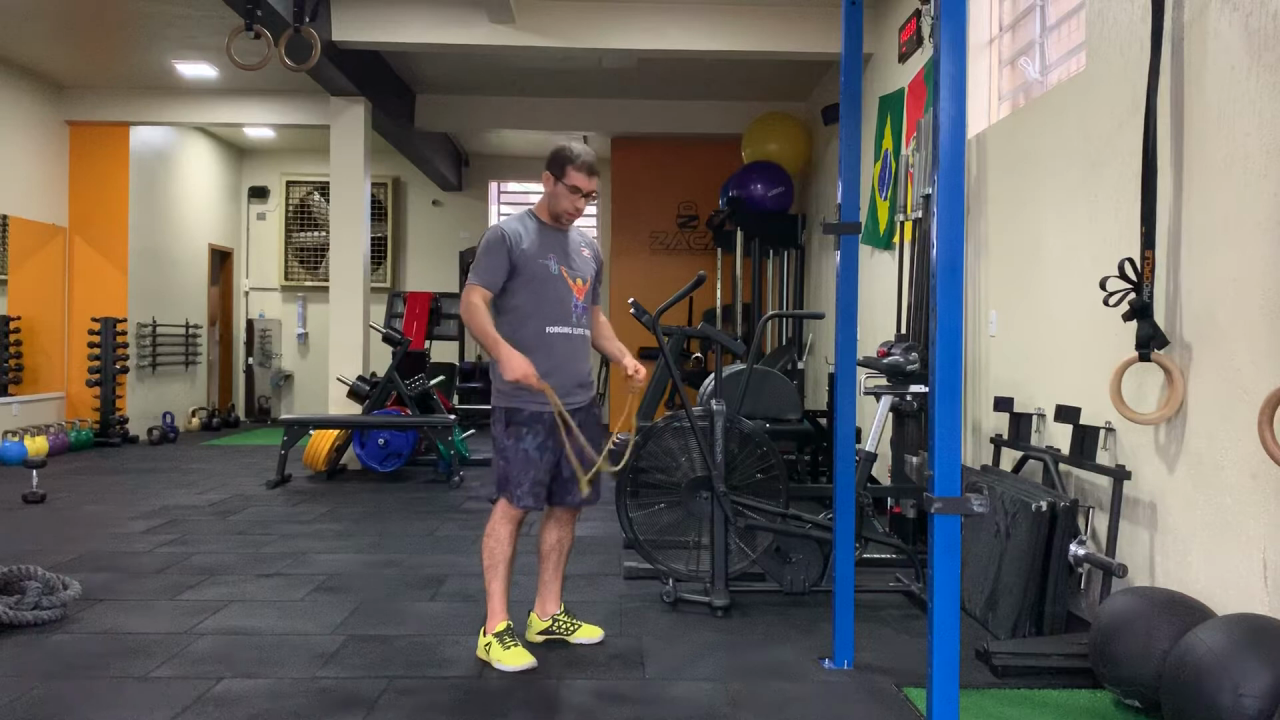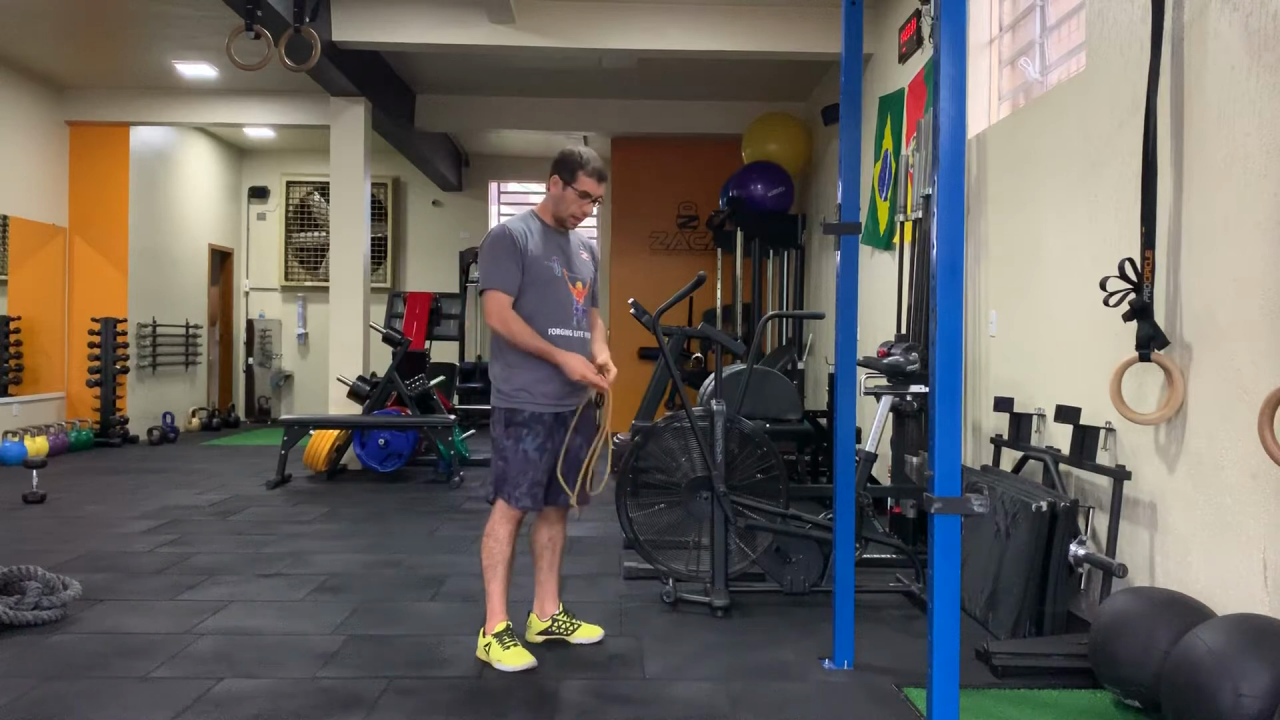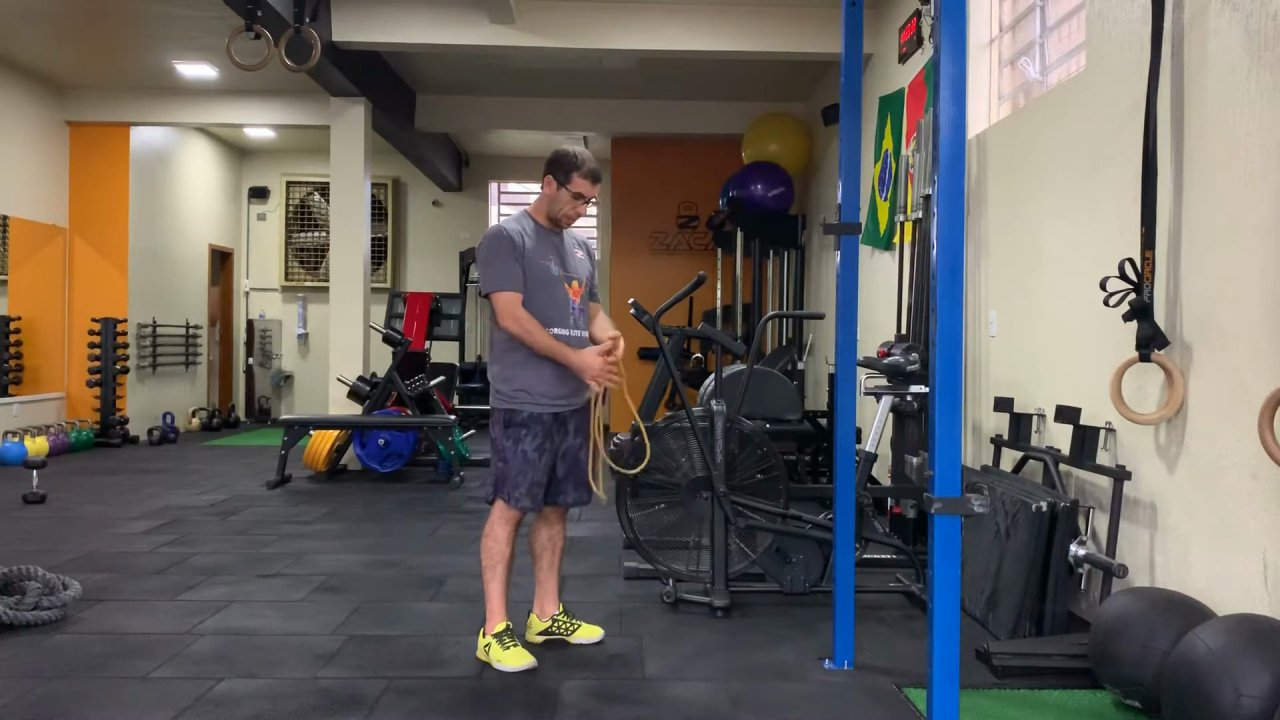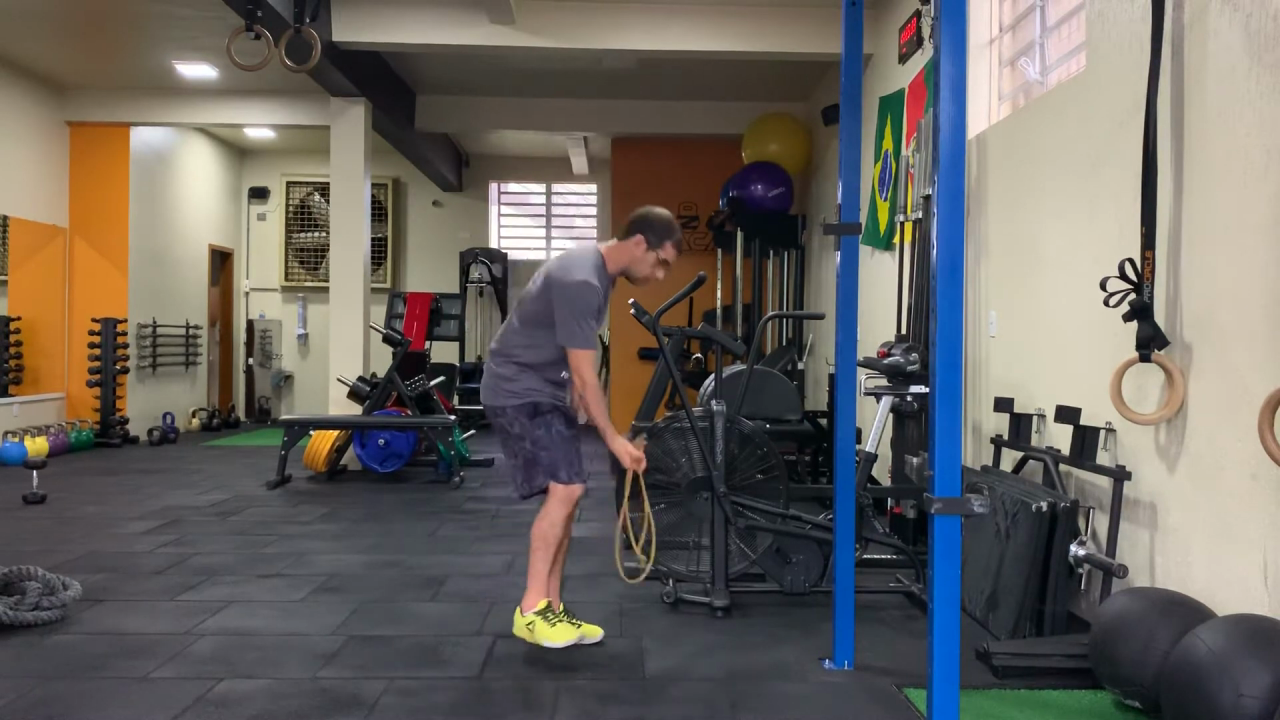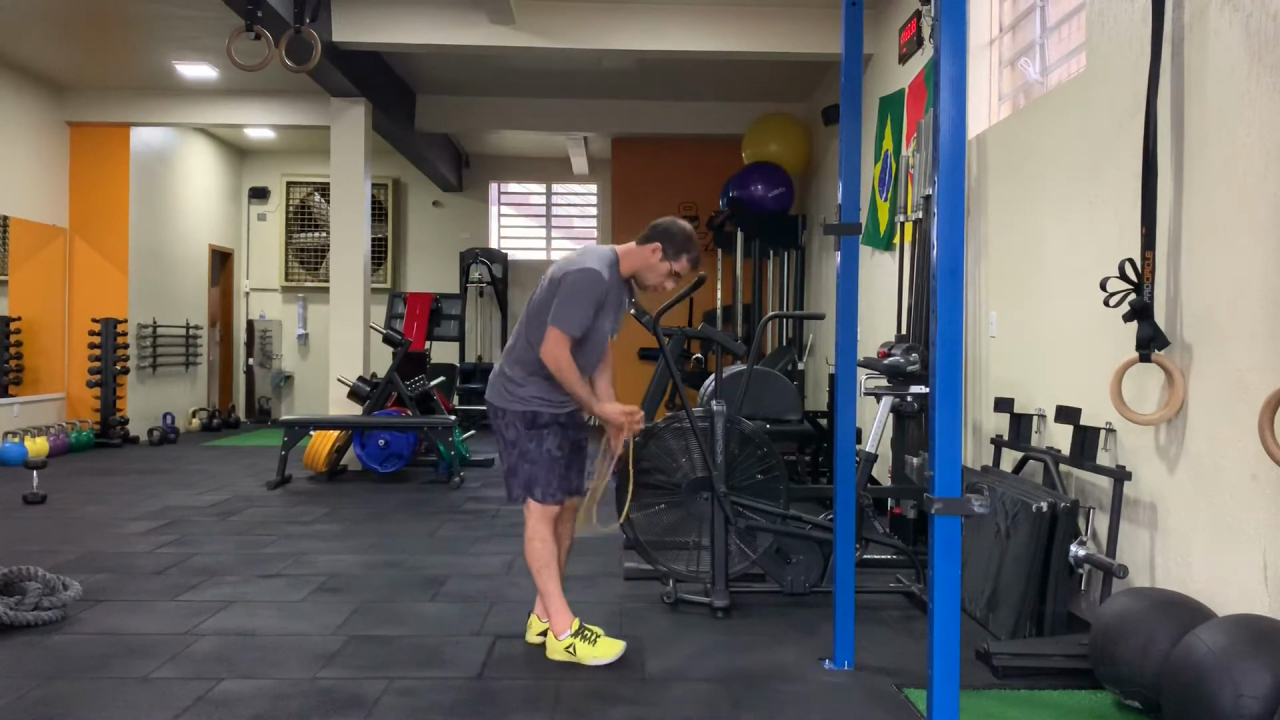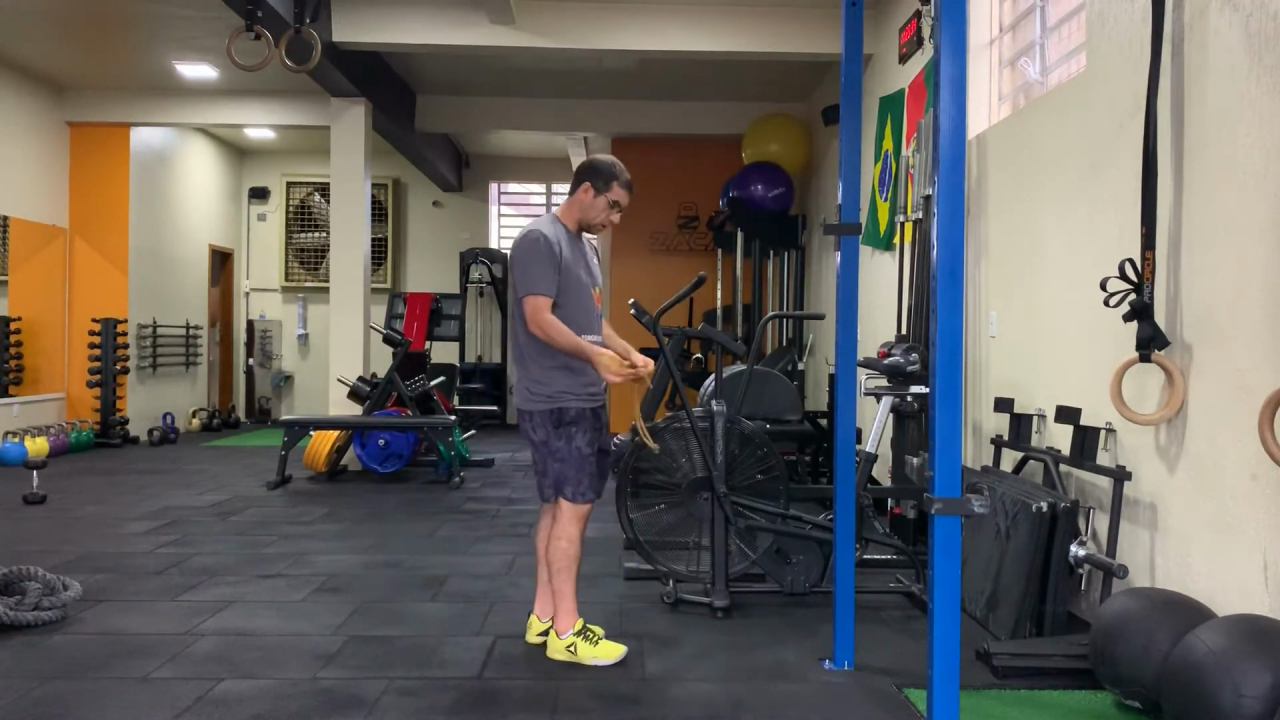
dt=0.7s
person 1, frame 1
left shoulder: (588, 247)
right shoulder: (507, 237)
right elbow: (472, 302)
left wrist: (623, 356)
right wrist: (502, 352)
left hip: (579, 402)
right hip: (525, 403)
left knee: (565, 507)
right knee: (512, 506)
left ankle: (548, 614)
right ankle: (495, 628)
person 1, frame 2
left shoulder: (586, 248)
right shoulder: (510, 237)
right elbow: (498, 313)
left wrist: (600, 354)
right wrist: (560, 357)
left hip: (573, 403)
right hip: (525, 403)
left knee: (556, 507)
right knee: (511, 507)
left ankle: (546, 614)
right ankle: (495, 628)
person 1, frame 3
left shoulder: (580, 247)
right shoulder: (506, 237)
left elbow: (590, 309)
right elbow: (510, 316)
left wrist: (606, 334)
right wrist: (575, 359)
left hip: (571, 403)
right hip: (523, 404)
left knee: (556, 508)
right knee: (509, 509)
left ankle: (546, 615)
right ankle: (493, 630)
person 1, frame 4
left shoulder: (600, 271)
right shoulder: (580, 281)
right elbow: (584, 372)
left wrist: (576, 398)
right wrist: (613, 440)
left hip: (545, 390)
right hip: (517, 392)
left knee: (564, 495)
right knee: (565, 490)
left ankle: (551, 607)
right ankle: (532, 609)
person 1, frame 5
left shoulder: (621, 283)
right shoulder: (589, 274)
right elbow: (553, 352)
left wrist: (612, 409)
right wrist: (598, 407)
left hip: (559, 402)
right hip: (525, 401)
left knee: (566, 506)
right knee: (543, 509)
left ankle: (545, 617)
right ankle: (563, 632)
person 1, frame 6
left shoulder: (586, 247)
right shoulder: (539, 240)
right elbow: (539, 319)
left wrist: (629, 353)
right wrist: (594, 354)
left hip: (583, 399)
right hip: (554, 403)
left knee: (560, 506)
right knee: (572, 508)
left ankle: (544, 616)
right ankle: (565, 631)
